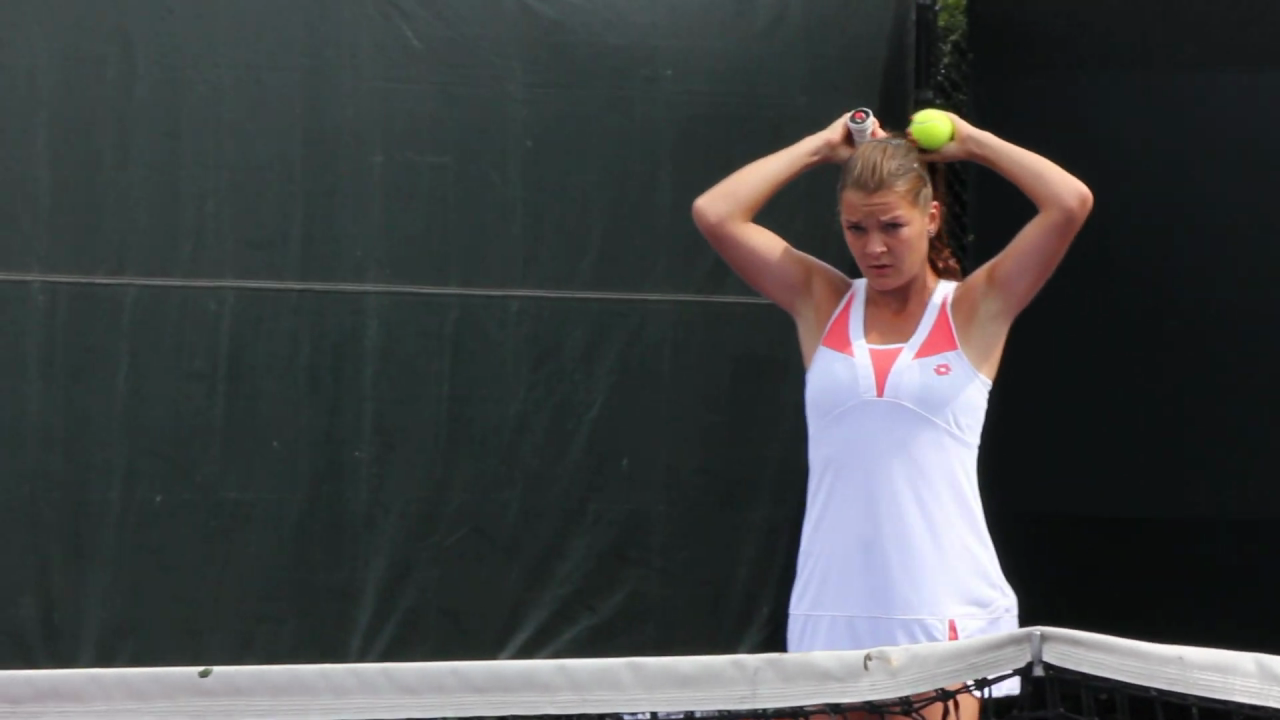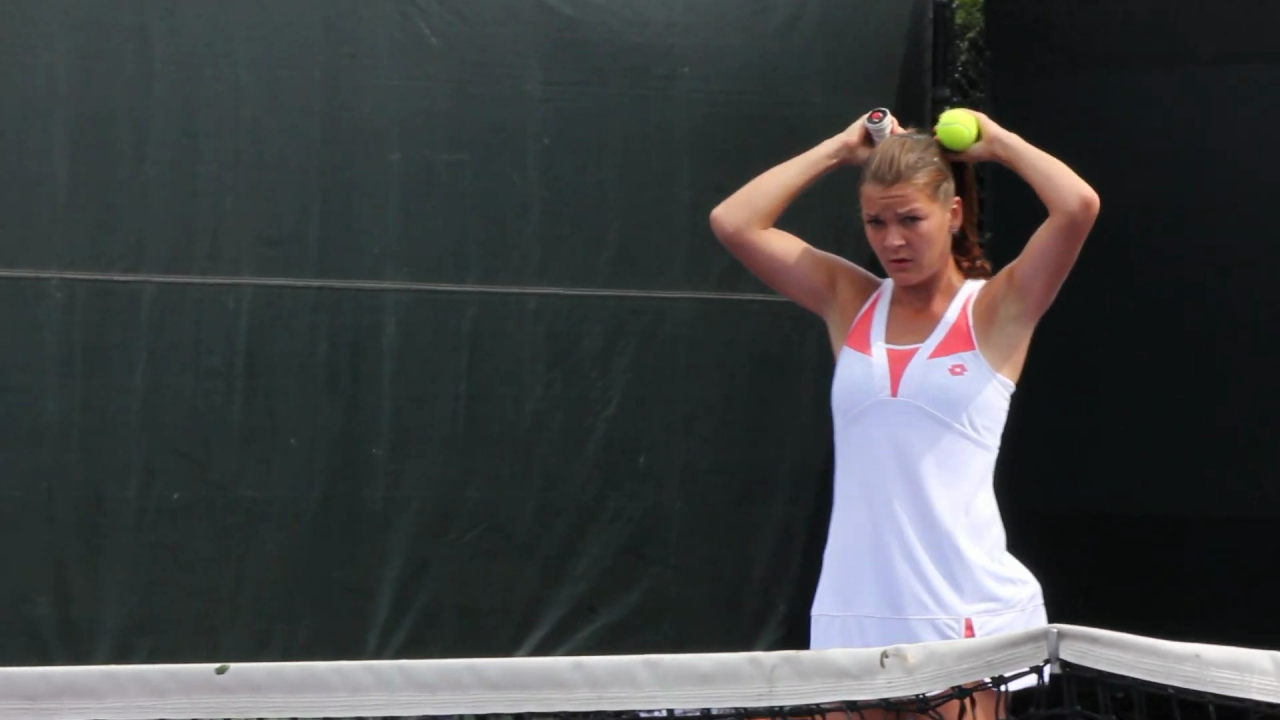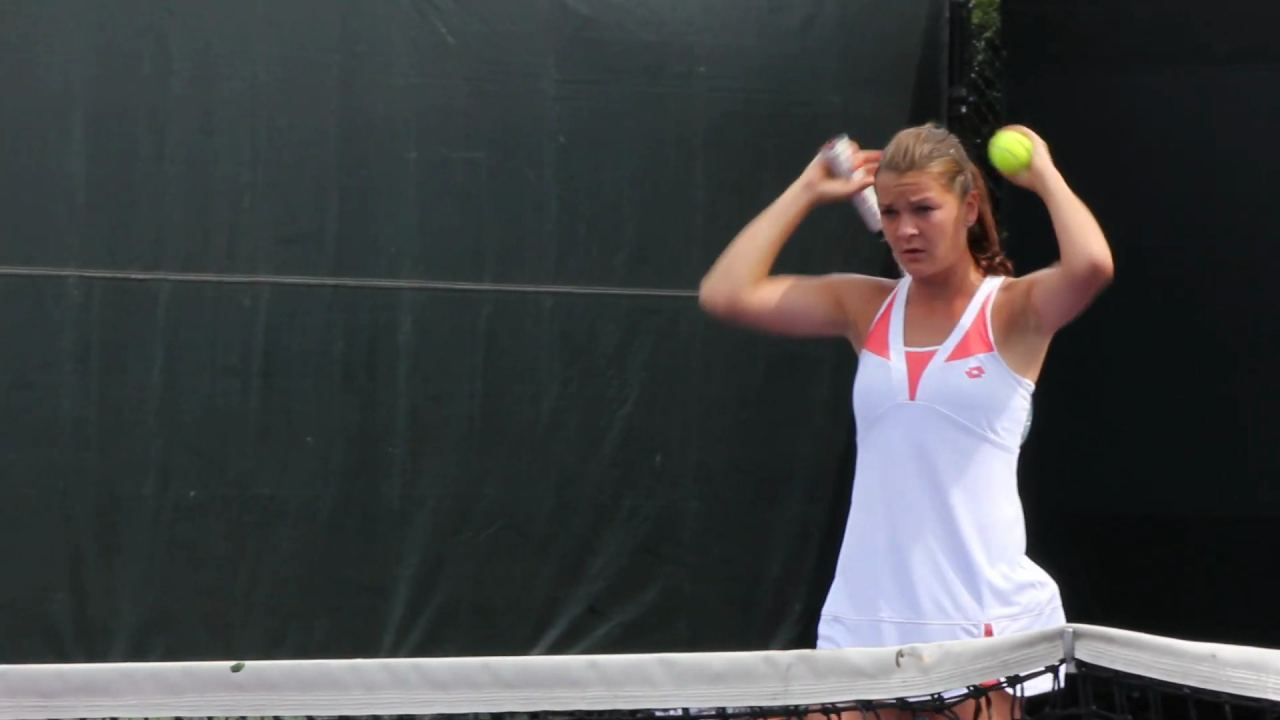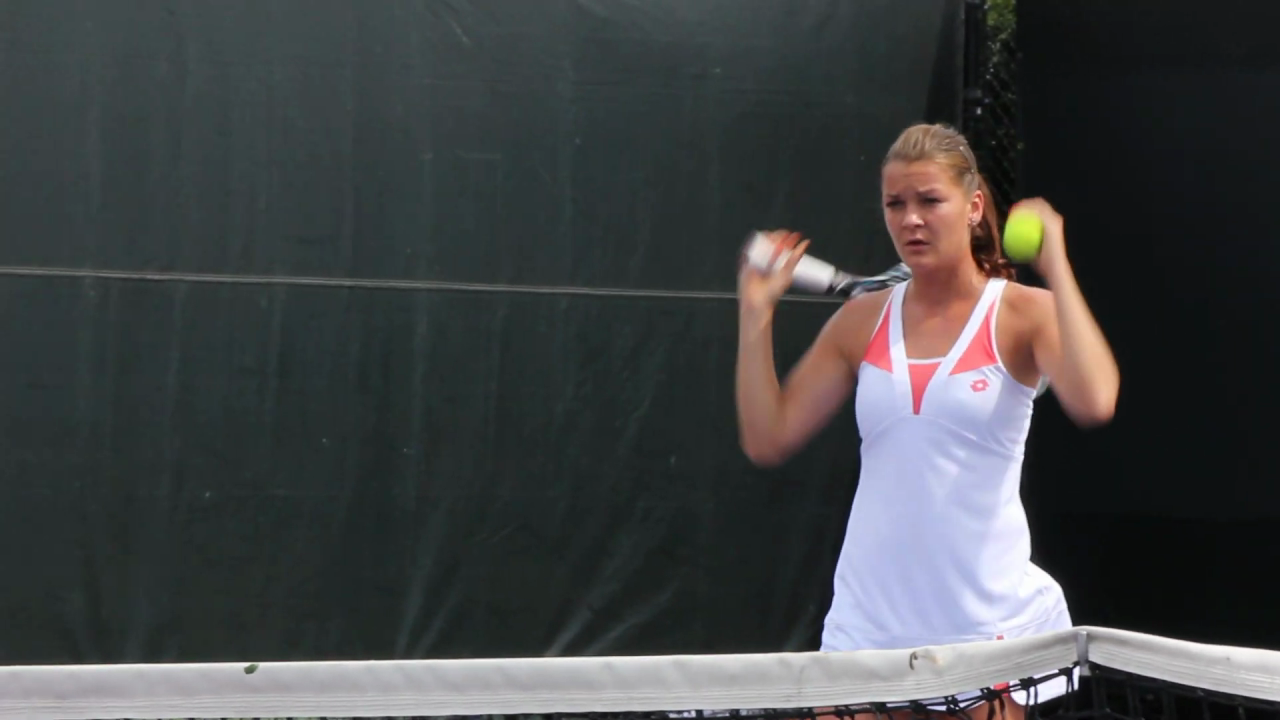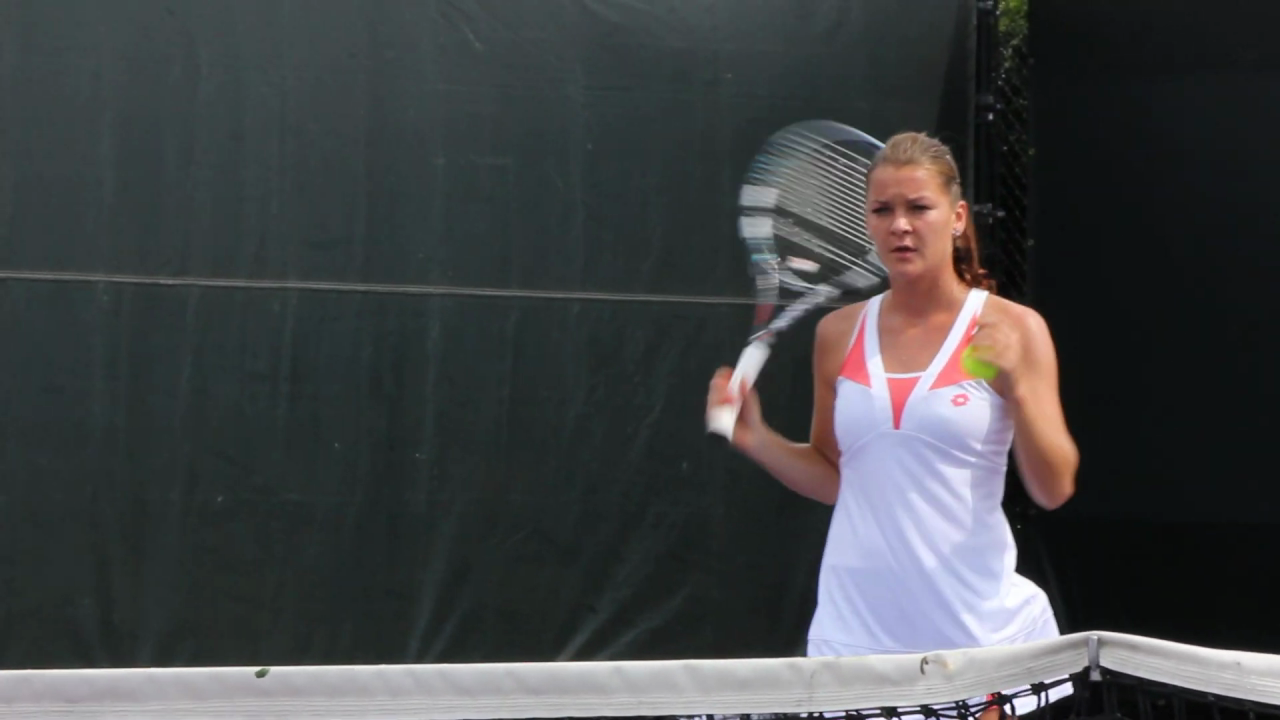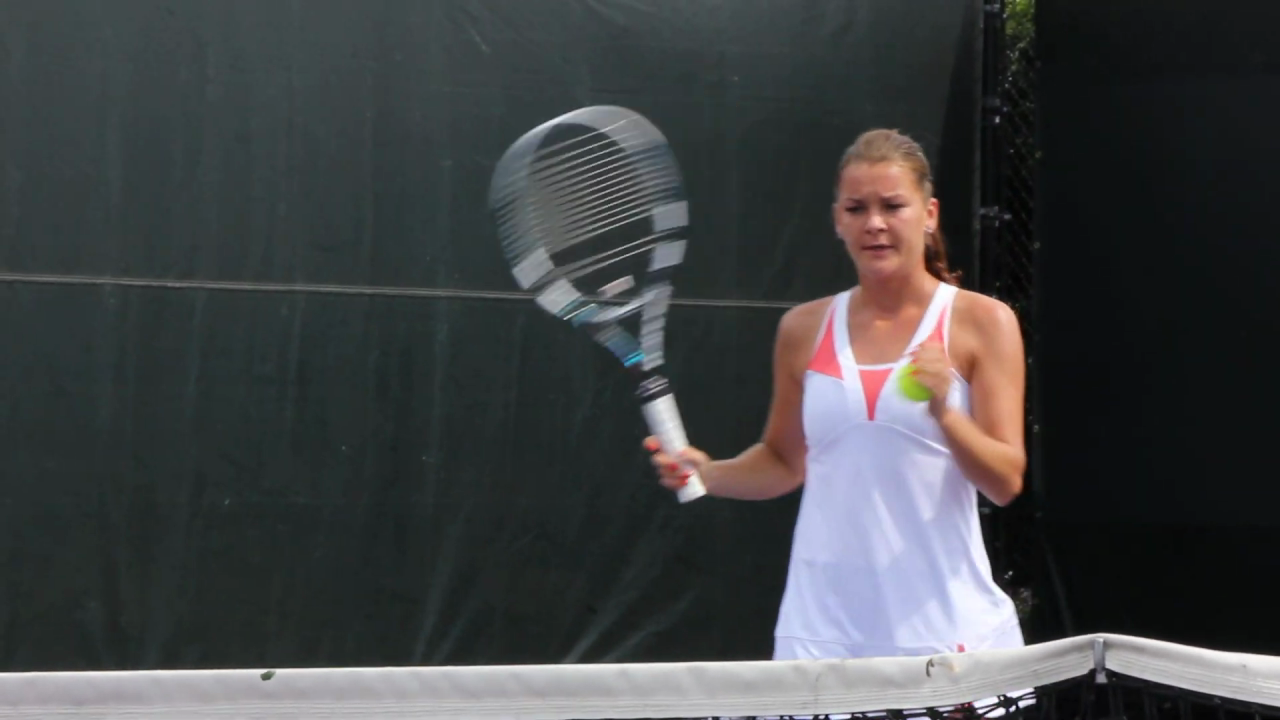
dt=0.2s
person 1, frame 1
left shoulder: (976, 309)
right shoulder: (822, 302)
left elbow: (1071, 204)
right elbow: (714, 215)
left wrist: (972, 142)
right wrist: (823, 145)
left hip: (944, 612)
right hip: (832, 610)
person 1, frame 2
left shoulder: (1000, 308)
right shoulder: (850, 301)
left elbow: (1078, 208)
right elbow: (732, 226)
left wrist: (1002, 145)
right wrist: (842, 148)
left hip: (962, 613)
right hip: (851, 611)
person 1, frame 3
left shoulder: (1016, 305)
right shoulder: (865, 304)
left elbow: (1091, 263)
right elbow: (723, 296)
left wrist: (1044, 177)
right wrist: (806, 188)
left hip: (978, 614)
right hip: (863, 613)
person 1, frame 4
left shoulder: (1027, 315)
right shoulder: (862, 318)
left elbow: (1095, 404)
right elbow: (764, 440)
left wrist: (1056, 264)
right wrist: (757, 304)
left hip: (987, 622)
right hip: (868, 621)
person 1, frame 5
left shoulder: (1011, 330)
right shoulder: (839, 334)
left elbow: (1054, 488)
left wrist: (1017, 389)
right wrist: (755, 438)
left hip: (974, 632)
right hip: (854, 632)
person 1, frame 6
left shoulder: (983, 324)
right shoulder: (804, 329)
left elbow: (1007, 479)
left wrist: (944, 412)
right wrist: (703, 471)
left hip: (944, 627)
right hip: (821, 627)
